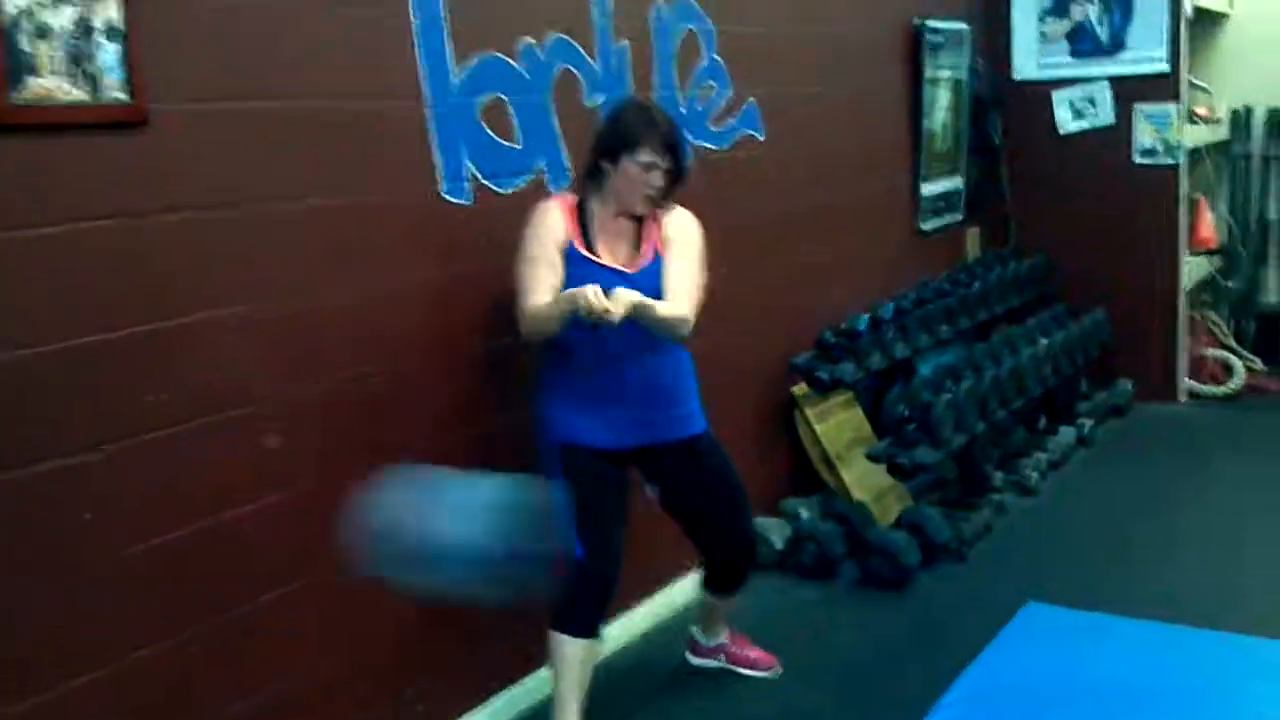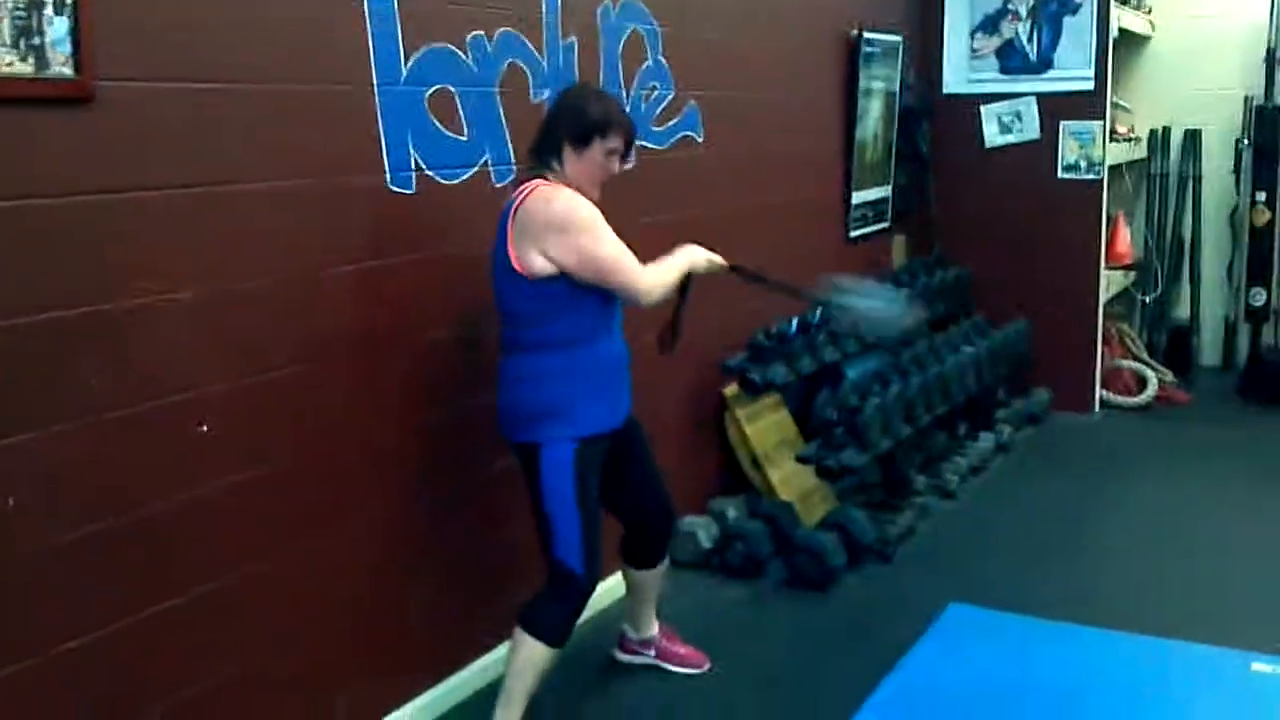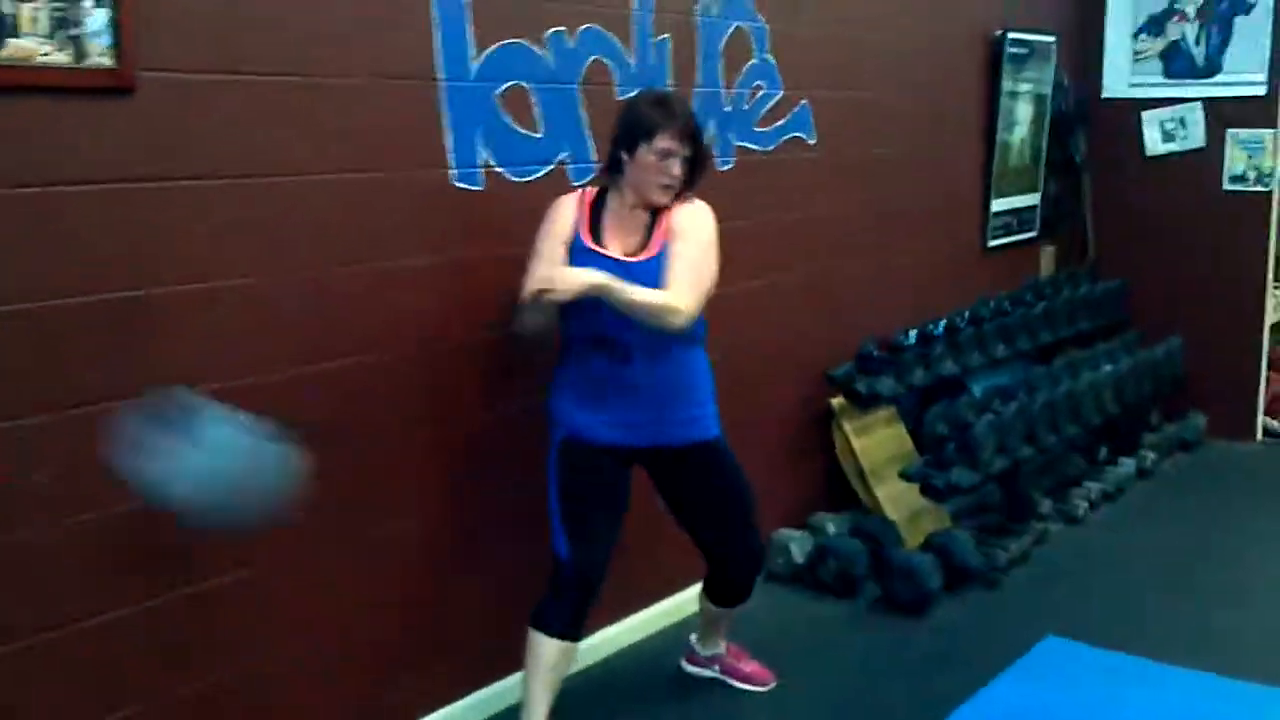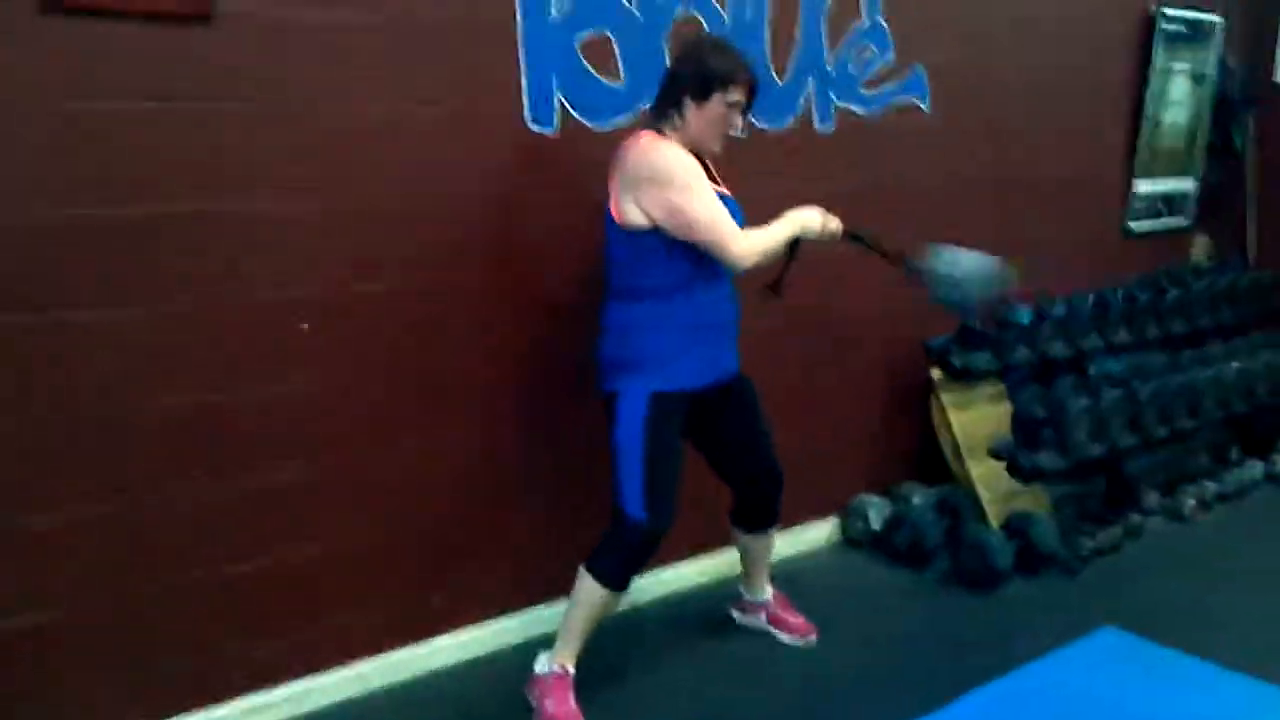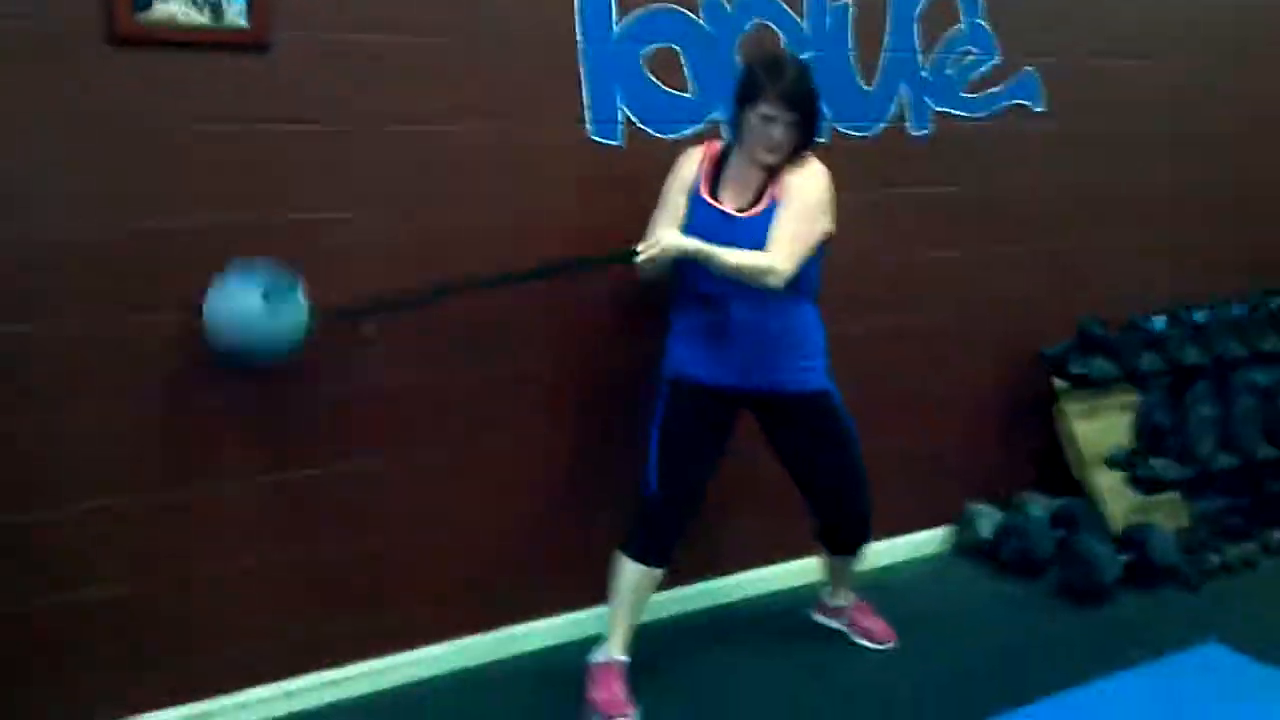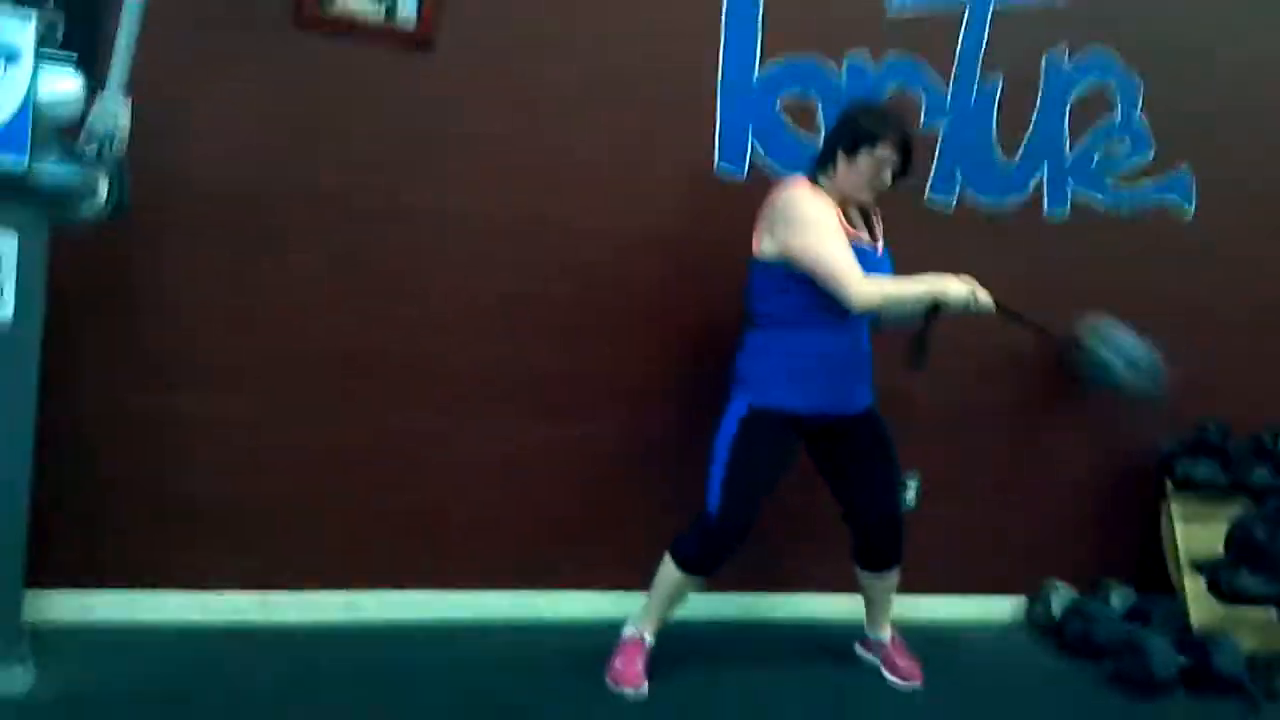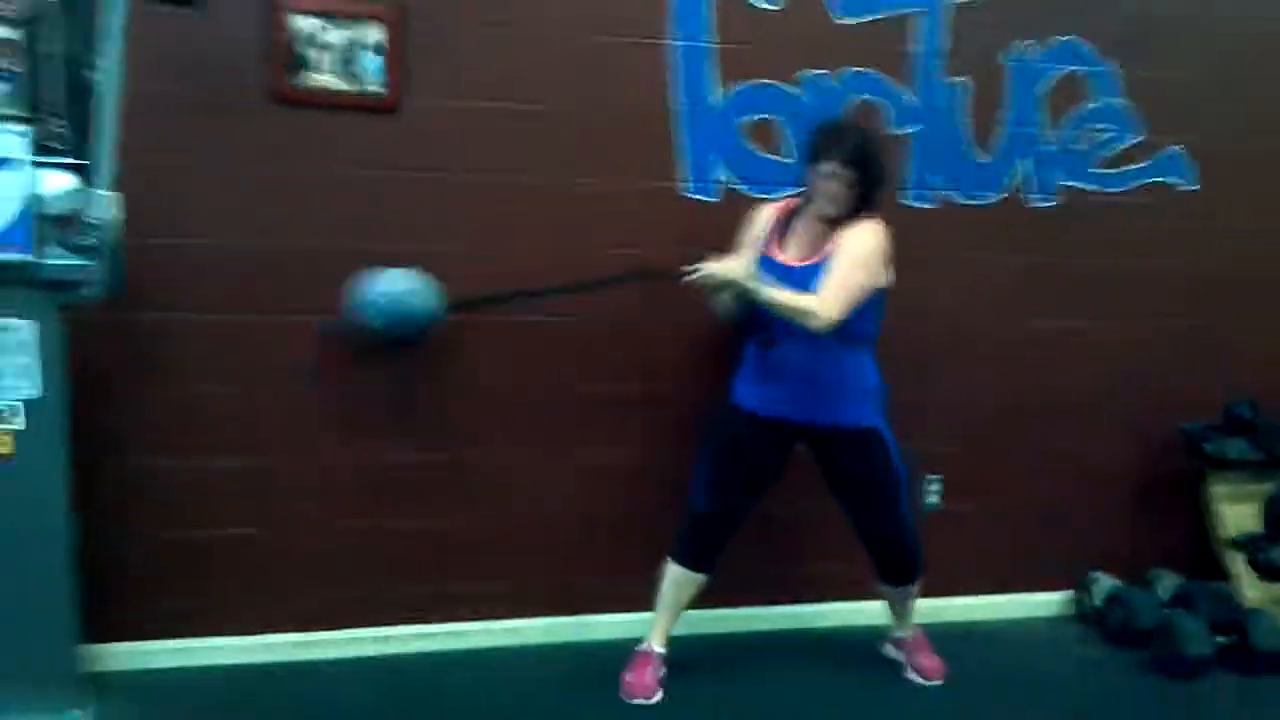
dt=0.7s
person 1, frame 1
left shoulder: (676, 223)
right shoulder: (554, 220)
left elbow: (682, 318)
right elbow: (532, 320)
left wrist: (639, 309)
right wrist: (576, 304)
left hip: (671, 423)
right hip: (583, 430)
left knee: (735, 545)
right knee: (593, 572)
left ankle: (711, 639)
person 1, frame 2
left shoulder: (565, 204)
right shoulder: (548, 205)
left elbow: (609, 287)
right elbow: (640, 287)
left wrist: (678, 264)
right wrist: (683, 259)
left hip: (600, 411)
right hip: (556, 422)
left knee: (653, 516)
right knee: (575, 574)
left ankle: (641, 634)
person 1, frame 3
left shoulder: (692, 218)
right shoulder: (571, 213)
left elbow: (678, 313)
right elbow: (532, 311)
left wrist: (599, 284)
right wrist: (564, 290)
left hip: (681, 422)
right hip: (591, 424)
left knee: (742, 553)
right knee: (575, 574)
left ankle: (708, 649)
person 1, frame 4
left shoulder: (692, 160)
right shoulder: (654, 157)
left elbow: (720, 253)
right elbow: (736, 252)
left wrist: (799, 228)
right wrist: (793, 222)
left hip: (712, 367)
right hip: (650, 376)
left knee: (762, 480)
right knee: (643, 525)
left ankle: (756, 597)
person 1, frame 5
left shoulder: (808, 177)
right shoulder: (696, 164)
left elbow: (774, 269)
right elbow: (652, 263)
left wrist: (695, 247)
right wrist: (662, 247)
left hip: (791, 372)
right hip: (700, 367)
left knee: (848, 505)
right knee: (663, 510)
left ankle: (838, 602)
right ankle: (611, 656)
person 1, frame 6
left shoulder: (866, 217)
right shoulder: (798, 200)
left elbow: (878, 304)
right elbow: (854, 293)
left wrist: (945, 297)
right wrist: (934, 286)
left hip: (847, 402)
right hip: (771, 398)
left knee: (883, 520)
right knee: (723, 523)
left ankle: (879, 636)
right ankle: (639, 634)
person 1, frame 7
left shoulder: (866, 236)
right shoulder: (768, 219)
left elbow: (821, 314)
right elbow: (728, 309)
left wrist: (746, 281)
right wrist: (725, 285)
left hip: (845, 412)
right hip: (762, 401)
left knee: (893, 535)
right knee: (707, 520)
left ankle: (905, 636)
right ankle: (654, 648)
